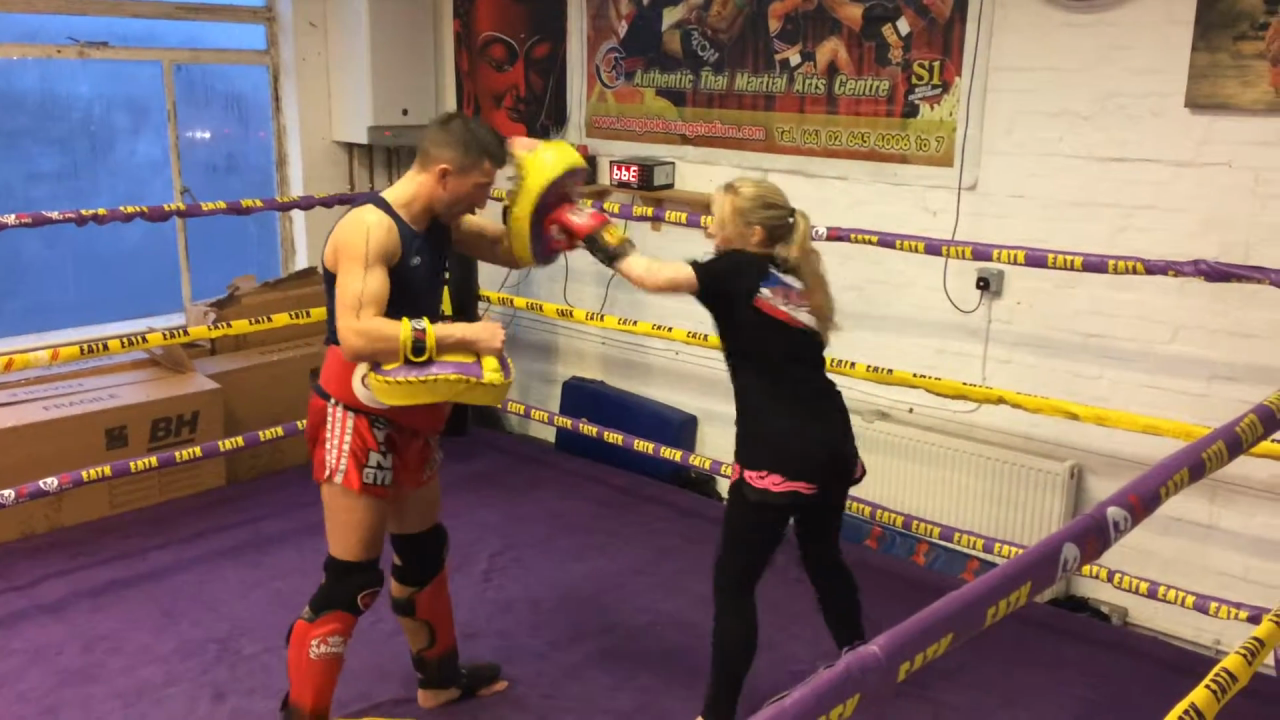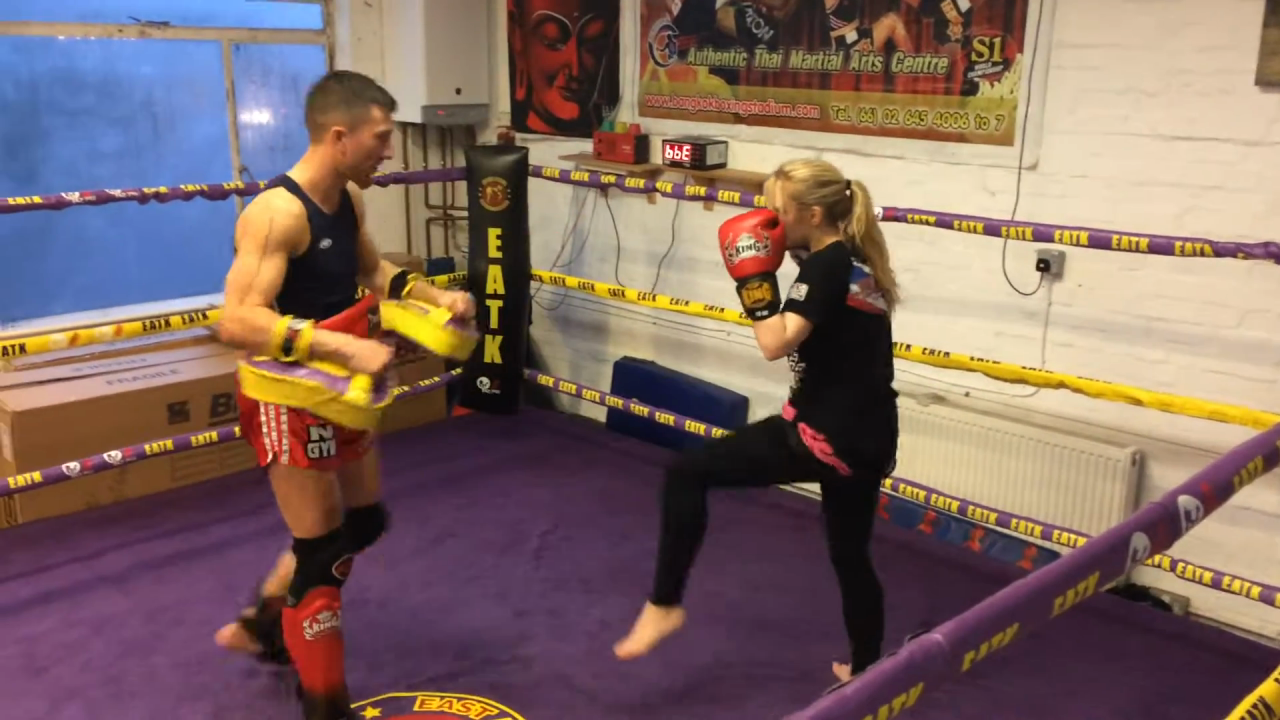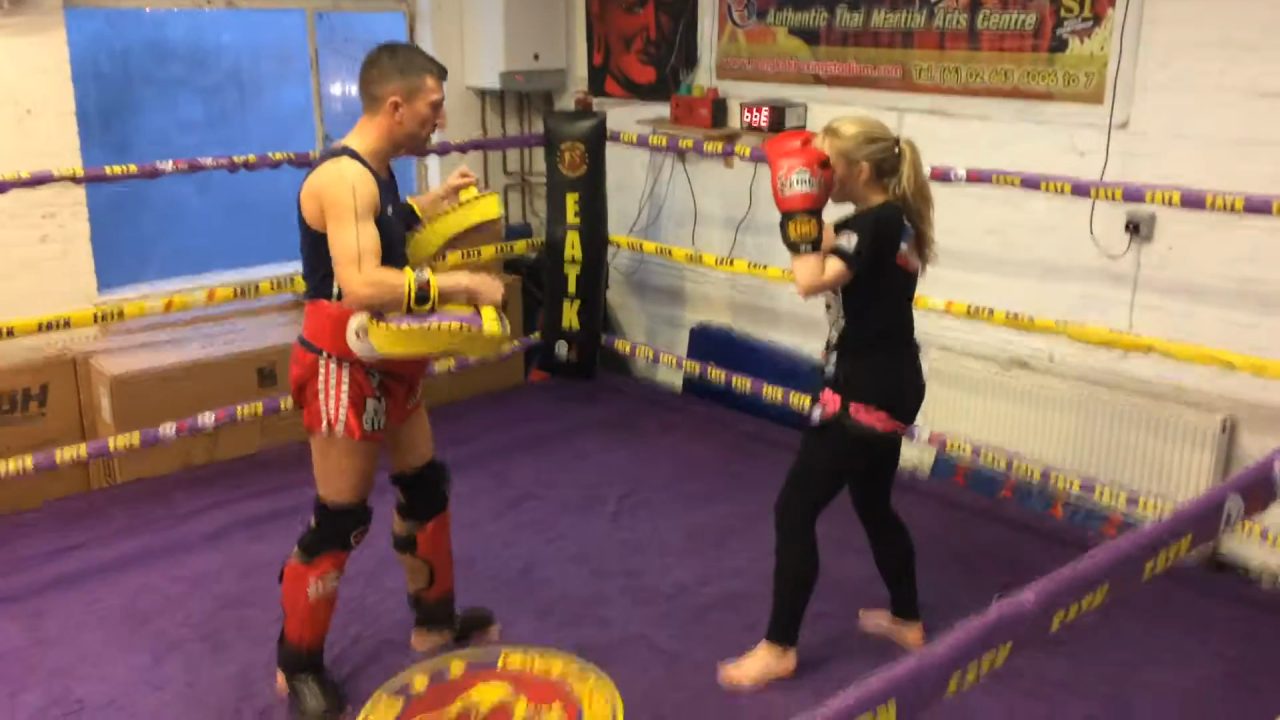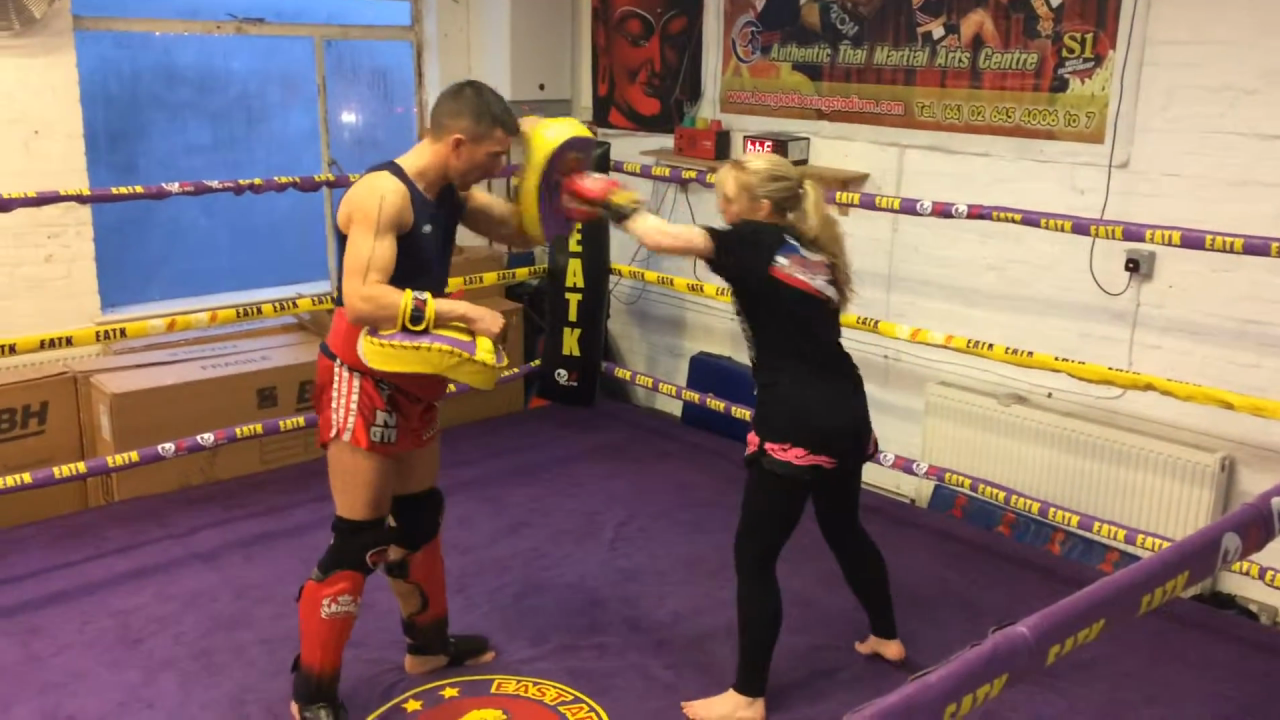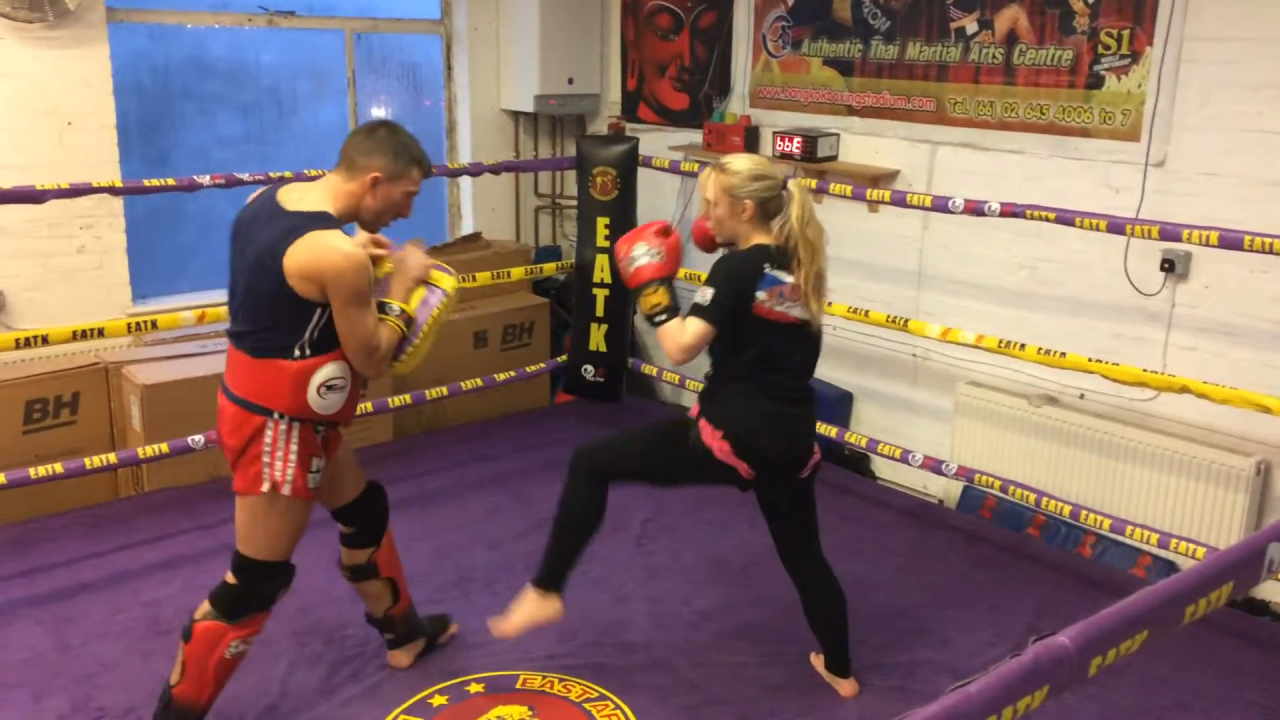
dt=1s
person 1, frame 1
left shoulder: (441, 220)
right shoulder: (369, 228)
left elbow: (513, 252)
right elbow: (357, 336)
right wrist: (462, 334)
left hip: (410, 419)
right hip: (358, 420)
left knee: (424, 550)
right knee: (351, 581)
person 1, frame 2
left shoulder: (348, 197)
right shoulder: (278, 212)
left elbow: (372, 268)
right elbow: (238, 319)
left wrist: (434, 295)
right wrist: (345, 347)
right hip: (289, 400)
left knee: (361, 520)
right knee: (321, 554)
left ankle: (259, 621)
person 1, frame 3
left shoulder: (376, 170)
right shoulder: (343, 179)
right elbow: (361, 287)
left wrist: (439, 196)
right wrist: (463, 284)
left hip: (389, 362)
right hip: (343, 369)
left knee: (425, 490)
right knee: (340, 521)
left ankle: (435, 618)
right ankle: (298, 664)
person 1, frame 4
left shoulder: (448, 190)
right shoulder: (381, 193)
left elbow: (516, 231)
right elbow: (363, 298)
right wrist: (460, 312)
left hip: (411, 382)
right hip: (362, 383)
left knee: (420, 514)
right knee: (360, 542)
left ankle: (428, 642)
person 1, frame 5
left shoulder: (269, 197)
right shoulder: (338, 253)
right elbow: (370, 362)
right wrist: (403, 286)
left hip: (284, 408)
right hip: (279, 422)
left knee: (366, 511)
right knee: (256, 583)
left ankle: (403, 632)
person 2, frame 1
left shoulder: (739, 272)
right shoulder: (803, 276)
left elbow: (656, 277)
left wrist: (595, 231)
left hip: (777, 452)
right hip: (832, 442)
left knee: (734, 584)
right knee: (824, 557)
person 2, frame 2
left shoulder: (825, 266)
right shoulder: (859, 261)
left elbow: (775, 342)
left wrist: (752, 275)
left hip: (822, 431)
right hip: (870, 436)
left knee: (687, 474)
right knee: (851, 554)
left ankle: (664, 605)
right ankle: (864, 671)
person 2, frame 3
left shoulder: (875, 224)
right shoulder: (891, 218)
left elbow: (812, 281)
right elbow: (831, 253)
left wrist: (798, 210)
right wrist: (807, 211)
left hip: (865, 393)
right hip: (887, 387)
left knee: (795, 510)
right knee: (873, 504)
left ankle: (778, 648)
right ankle: (906, 620)
person 2, frame 4
left shoulder: (756, 242)
right shoulder: (814, 249)
left elbow: (666, 236)
left wrist: (610, 199)
left hip: (794, 430)
right hip: (846, 417)
left knee: (755, 555)
right knee: (845, 529)
right ankle: (885, 637)
person 2, frame 5
left shoulder: (738, 265)
right shoulder: (801, 265)
left elbow: (677, 347)
left wrist: (651, 283)
left hip: (728, 436)
right hip: (790, 442)
left knee: (593, 464)
right knee: (802, 554)
left ankle: (544, 593)
right ankle: (839, 670)
